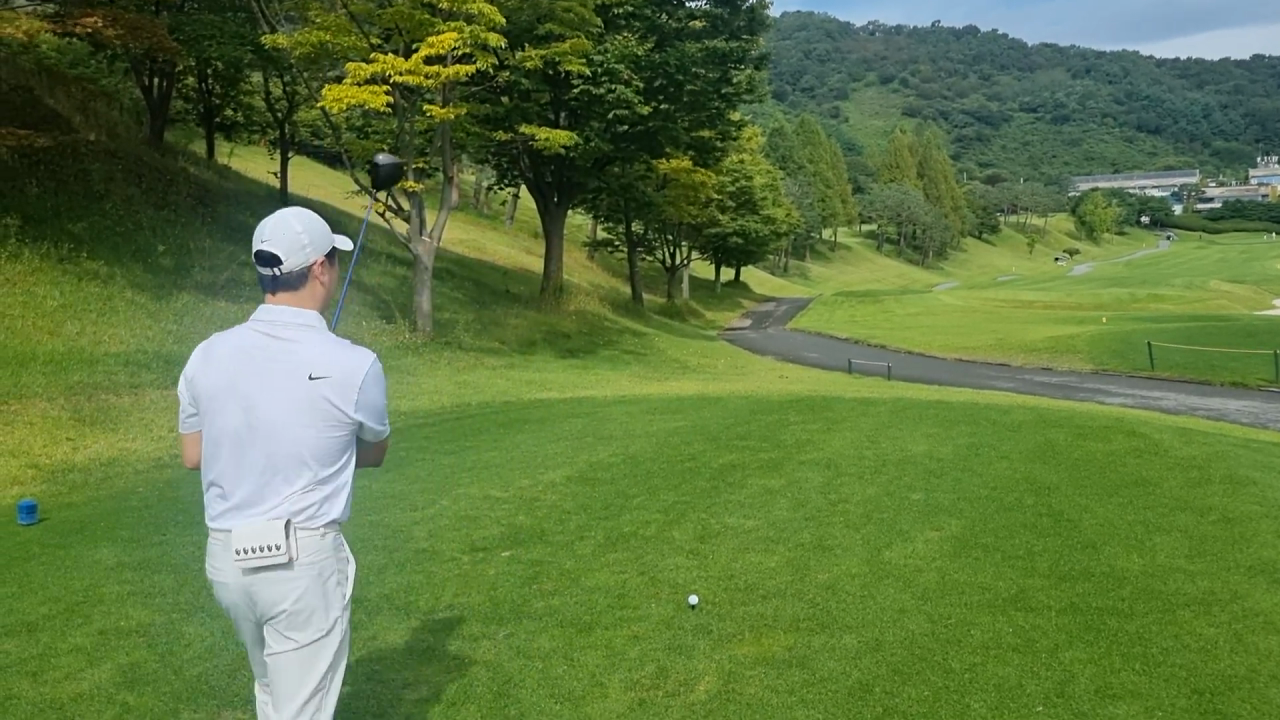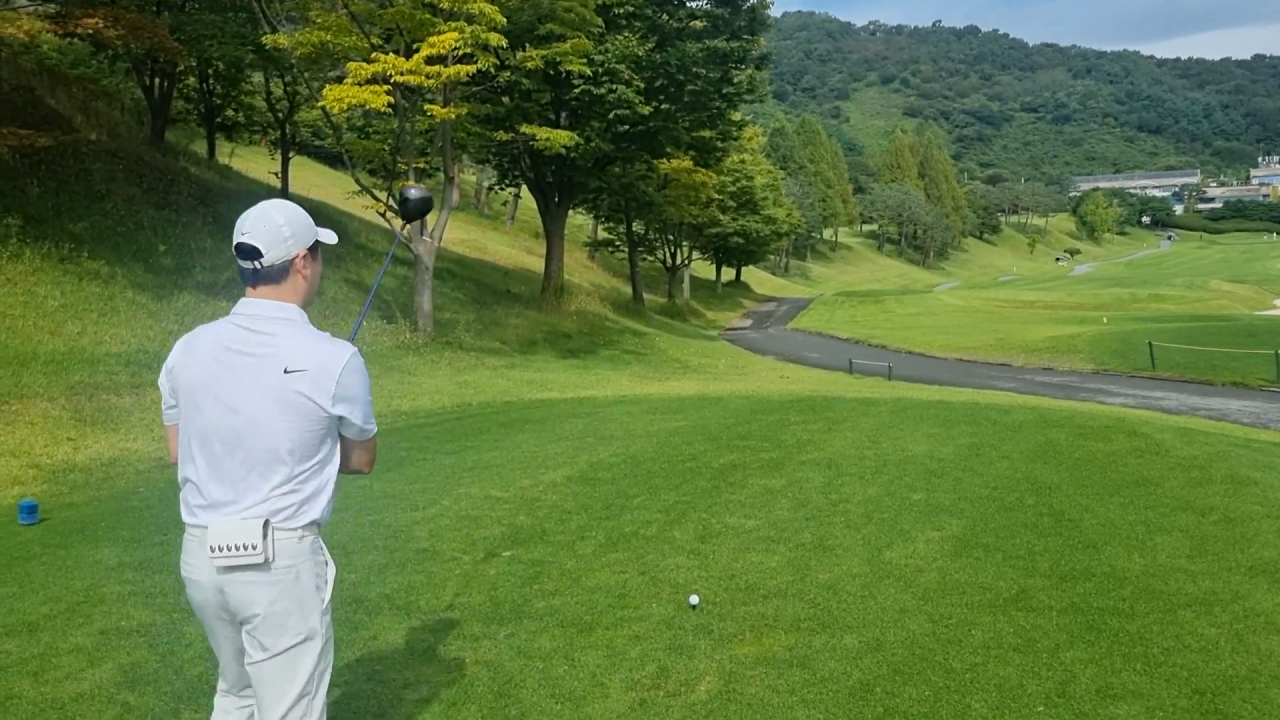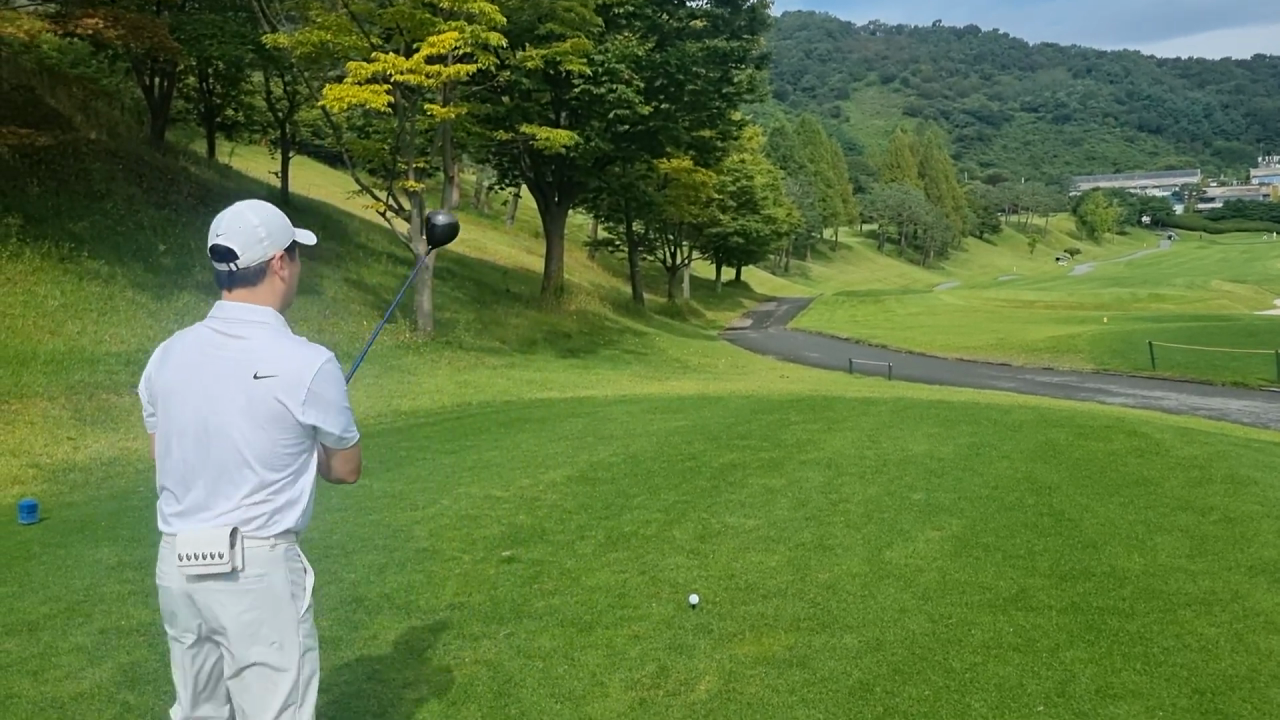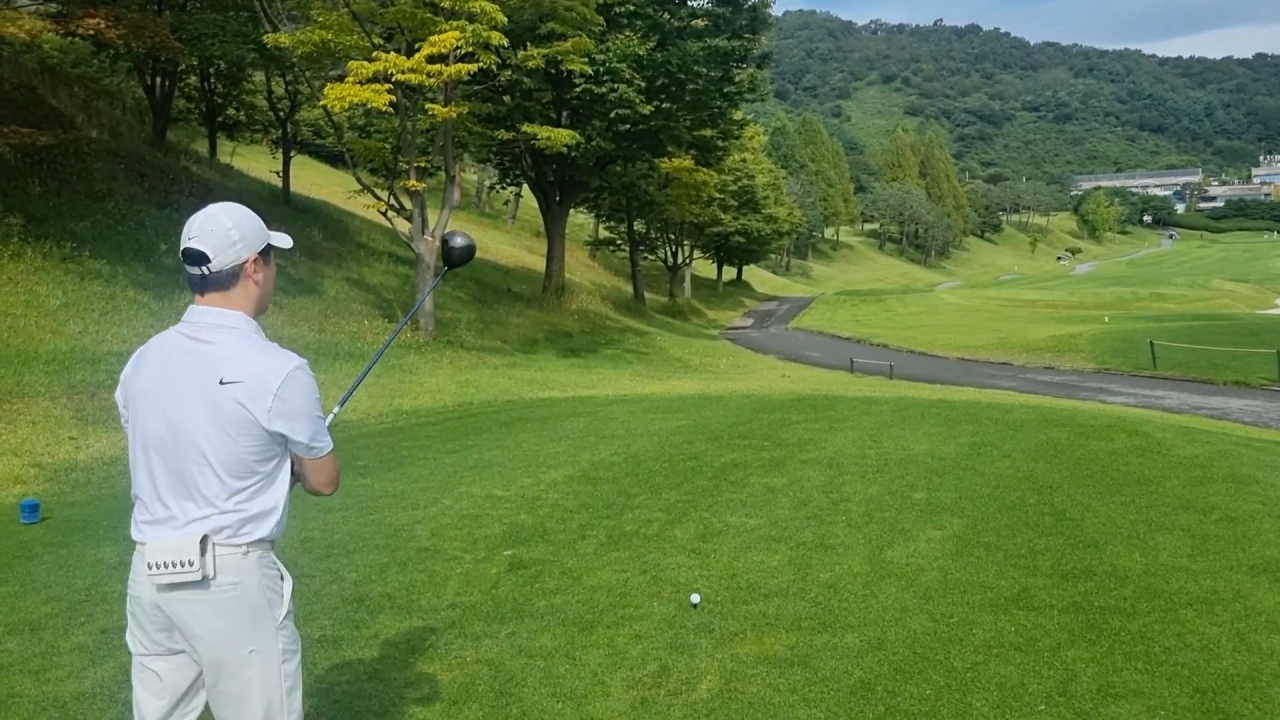
dt=0.1s
person 1, frame 1
left shoulder: (209, 356)
right shoulder: (354, 365)
left elbow: (193, 456)
right elbow: (373, 454)
left hip: (226, 558)
right hip: (304, 560)
person 1, frame 2
left shoulder: (188, 350)
right shoulder: (332, 360)
left elbow: (178, 450)
right elbow: (361, 461)
left hip: (201, 557)
right hip: (281, 561)
person 1, frame 3
left shoulder: (168, 356)
right shoulder: (307, 365)
left elbow: (165, 457)
right elbow: (346, 469)
left hip: (176, 567)
right hip: (258, 570)
person 1, frame 4
left shoulder: (143, 360)
right shoulder: (278, 370)
right elbow: (323, 480)
right wrist: (288, 460)
left hip: (150, 577)
right hip: (230, 579)
